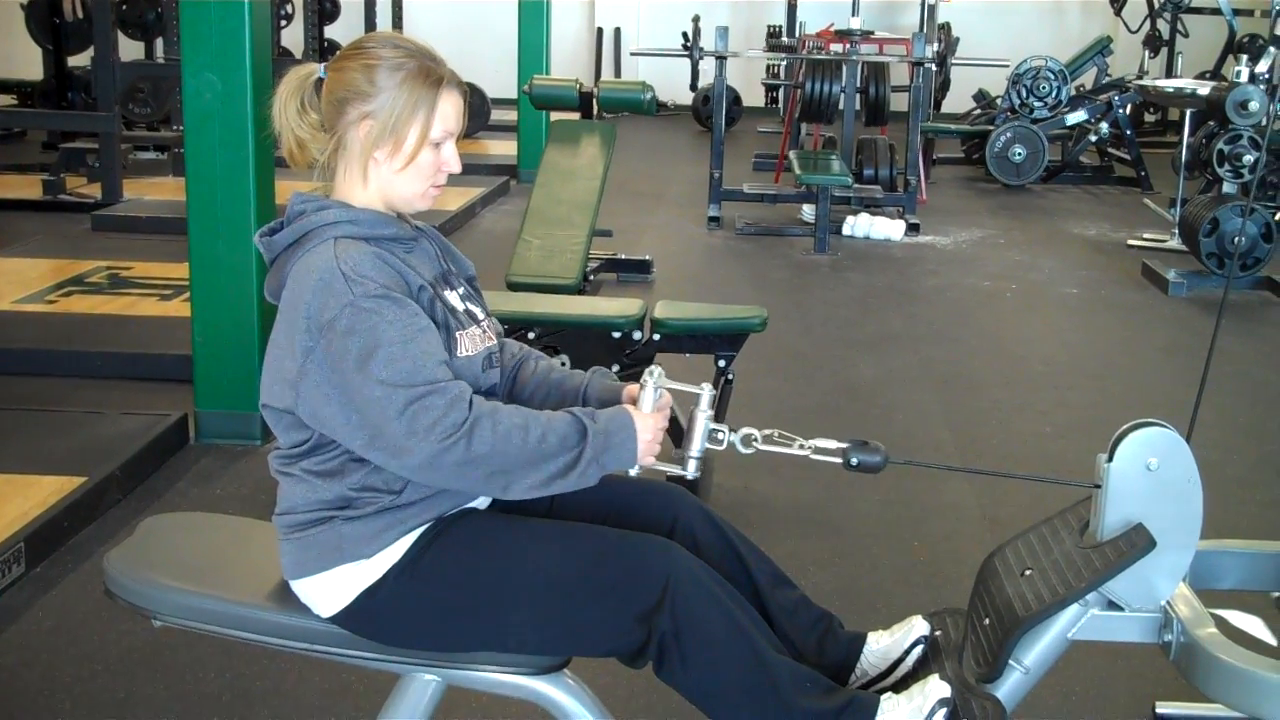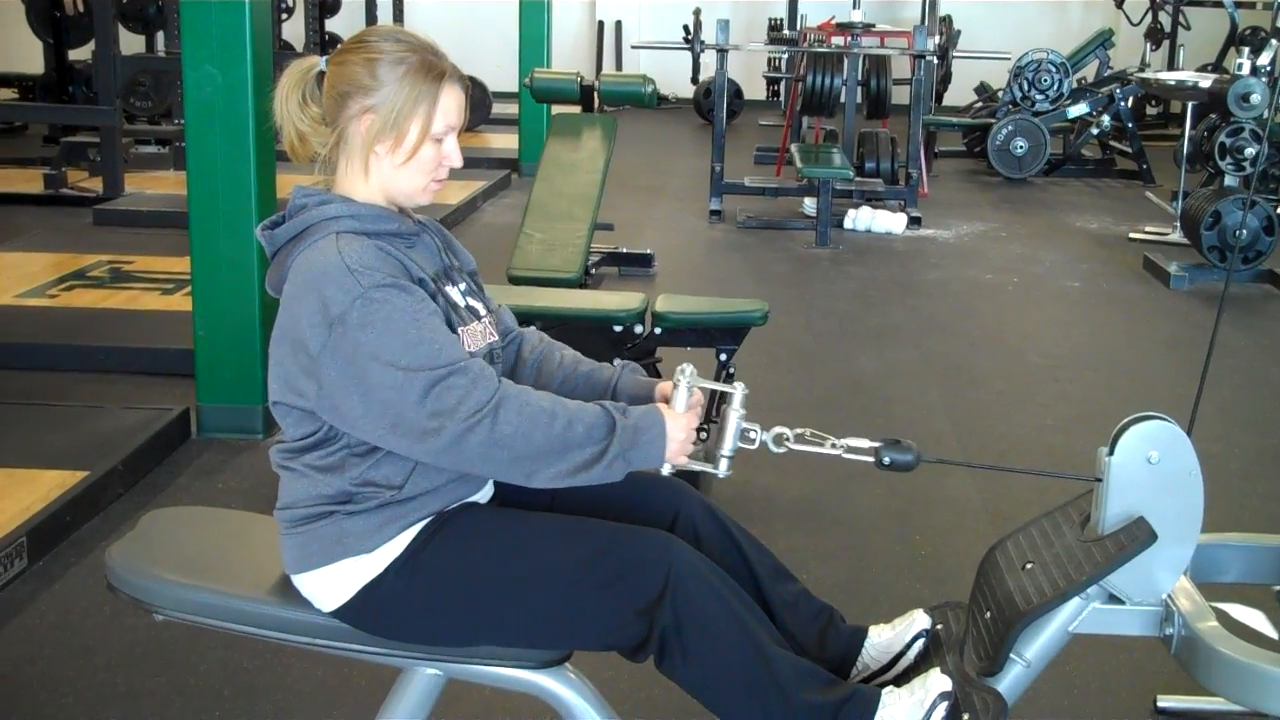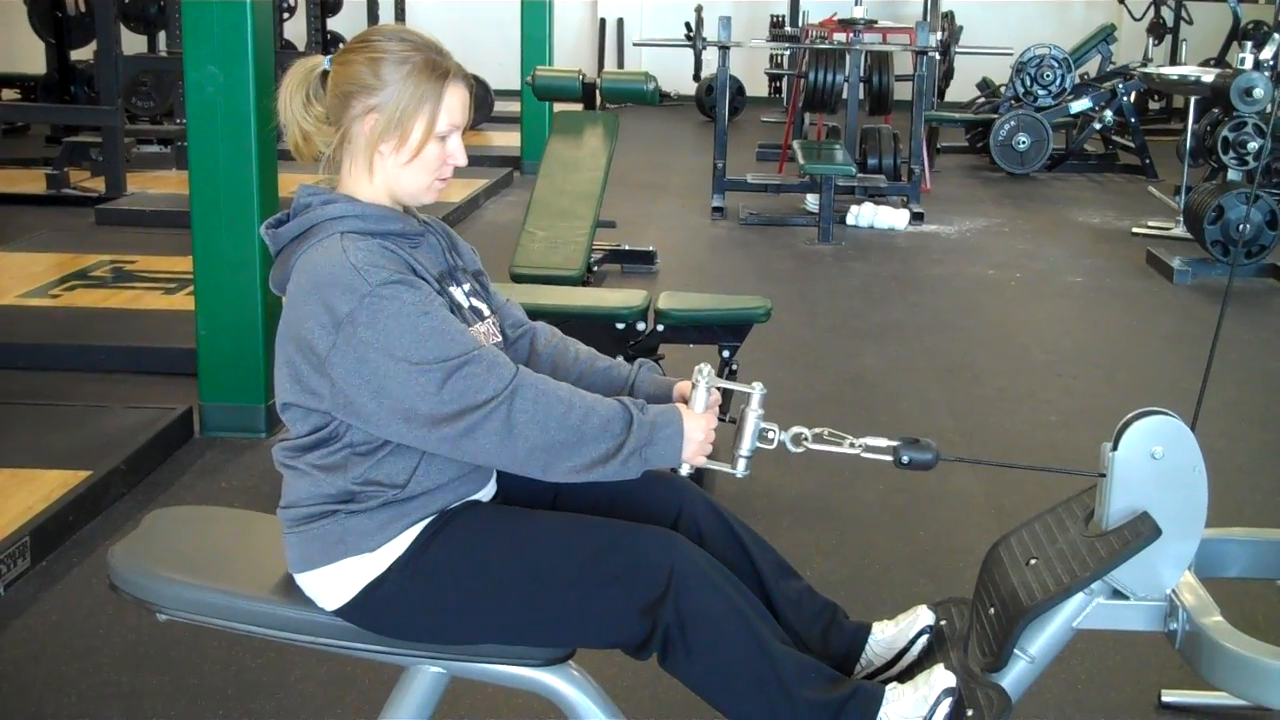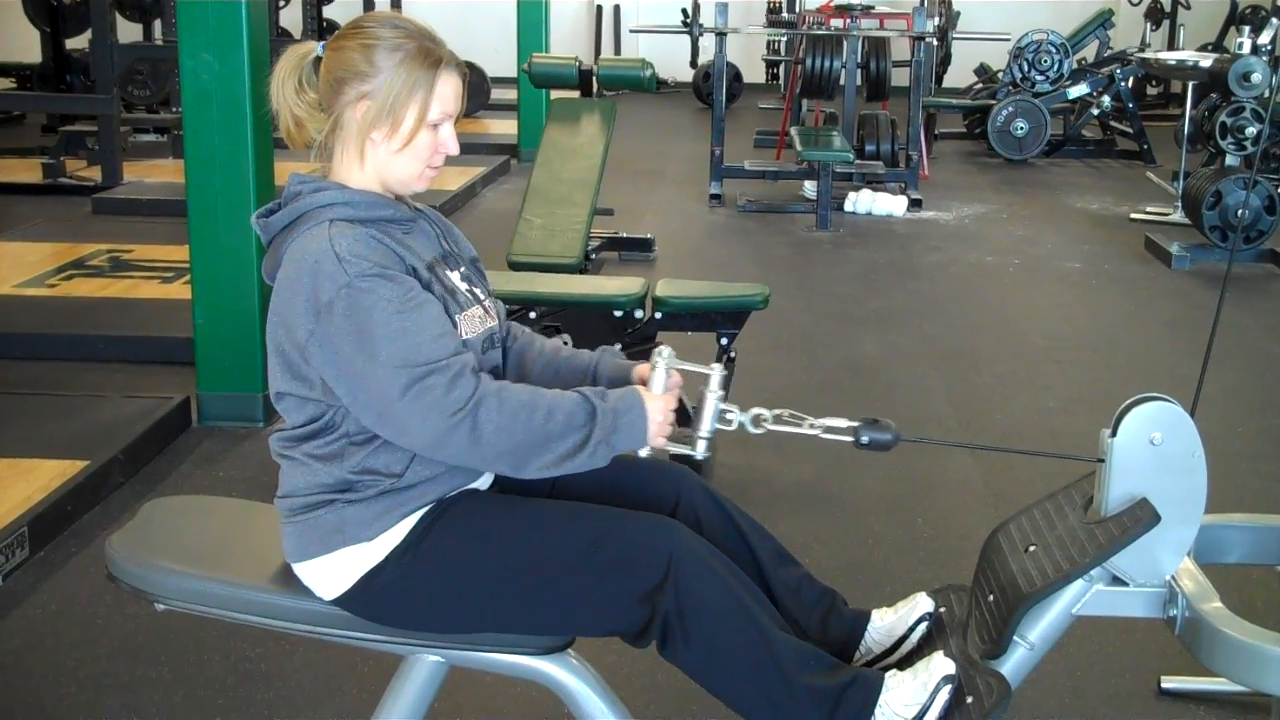
dt=0.5s
person 1, frame 1
left shoulder: (404, 242)
right shoulder: (343, 282)
left elbow: (493, 366)
right elbow: (450, 436)
left wrist: (605, 396)
right wrist: (611, 435)
left hip: (450, 500)
right hip: (380, 556)
left knee: (666, 512)
right knee: (656, 579)
left ankle: (835, 657)
person 1, frame 2
left shoulder: (408, 236)
right shoulder: (345, 276)
left elbow: (510, 351)
right elbow: (481, 419)
left wrist: (635, 392)
right wrist: (642, 431)
left hip: (450, 489)
right hip: (381, 552)
left knee: (668, 506)
right knee: (657, 572)
left ankle: (837, 650)
person 1, frame 3
left shoulder: (414, 237)
right shoulder: (351, 276)
left elbow: (522, 346)
right elbow: (502, 405)
left wrist: (654, 390)
right wrist: (660, 430)
left hip: (455, 486)
right hip: (382, 550)
left knee: (671, 504)
right knee: (660, 570)
left ankle: (840, 648)
person 1, frame 4
left shoulder: (404, 224)
right shoulder: (340, 263)
left elbow: (497, 349)
right elbow: (462, 414)
left wrist: (615, 373)
right wrist: (622, 417)
left hip: (451, 477)
right hip: (382, 537)
left knee: (671, 491)
right knee: (659, 557)
left ankle: (841, 636)
